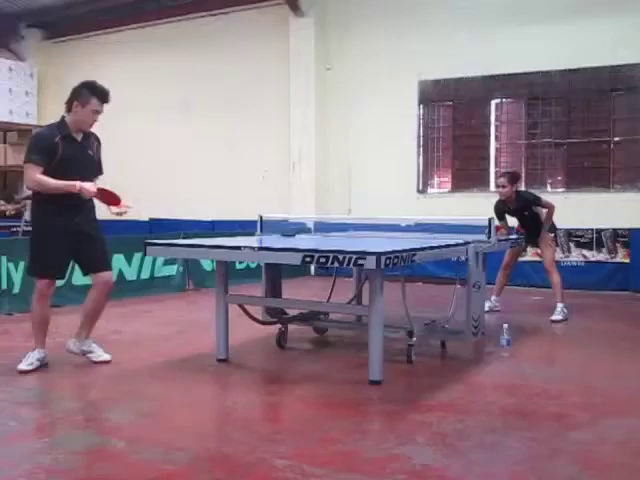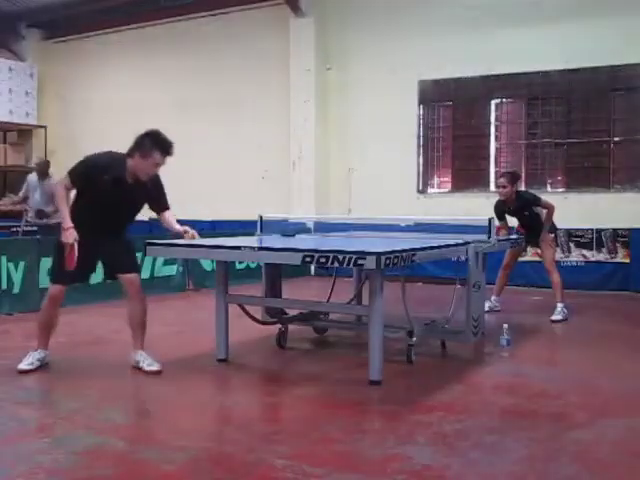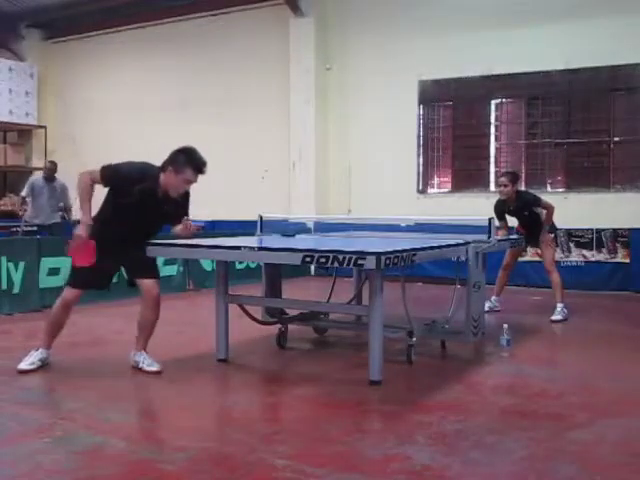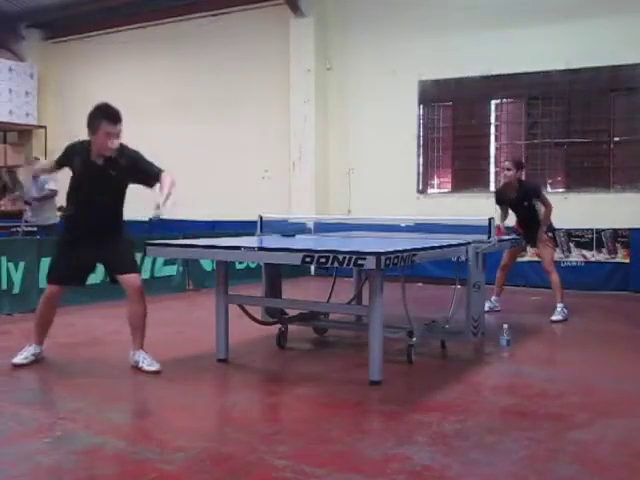
dt=0.7s
person 1, frame 1
left shoulder: (93, 142)
right shoulder: (45, 137)
right elbow: (32, 180)
right wrist: (75, 187)
left hip: (85, 222)
right hip: (51, 224)
left knee: (105, 280)
right knee: (44, 287)
left ankle: (81, 340)
right ankle: (39, 350)
person 1, frame 2
left shoulder: (151, 183)
right shoulder: (98, 165)
left elbow: (163, 212)
right elbow: (61, 187)
left wrist: (178, 228)
right wrist: (68, 226)
left hip: (114, 236)
right hip: (78, 234)
left knee: (134, 286)
right knee: (55, 293)
left ankle: (139, 353)
right ankle: (40, 351)
person 1, frame 3
left shoulder: (180, 197)
right shoulder: (134, 173)
left elbow: (176, 226)
right elbow: (87, 176)
left wrist: (185, 229)
right wrist: (84, 220)
left hip: (137, 245)
right hip: (101, 240)
left knee: (152, 294)
right knee: (69, 297)
left ankle: (139, 353)
right ankle: (43, 350)
person 1, frame 4
left shoulder: (128, 158)
right shoulder: (75, 151)
left elbow: (165, 178)
right elbow: (55, 166)
left wrist: (162, 199)
right wrist: (31, 171)
left hip: (112, 236)
right hip: (75, 236)
left knee: (135, 287)
right knee: (52, 292)
left ankle: (138, 352)
right ankle: (36, 346)
person 2, frame 1
left shoulder: (526, 197)
right shoulder: (499, 206)
left elbow: (551, 207)
right elbow: (504, 229)
left wrist: (544, 232)
right wrist: (499, 231)
left hip: (543, 230)
right hip: (524, 231)
left knee: (550, 266)
right knee: (506, 265)
left ankle: (561, 307)
right ankle: (494, 301)
person 2, frame 2
left shoulder: (525, 197)
right shoulder: (499, 206)
left elbow: (550, 207)
right elbow: (504, 229)
left wrist: (544, 232)
right wrist: (501, 232)
left hip: (543, 230)
right hip: (524, 231)
left knee: (550, 267)
right knee: (505, 265)
left ankle: (561, 307)
right ankle: (494, 301)
person 2, frame 3
left shoulder: (526, 197)
right shoulder: (499, 206)
left elbow: (550, 208)
right elbow: (504, 228)
left wrist: (544, 232)
right wrist: (501, 233)
left hip: (543, 229)
right hip: (524, 230)
left knee: (550, 267)
right knee: (506, 265)
left ankle: (561, 307)
right ankle: (494, 301)
person 2, frame 4
left shoulder: (529, 188)
right shoulder: (500, 193)
left elbow: (548, 206)
left wrist: (542, 230)
right wrist: (501, 223)
left hip: (541, 228)
right hip: (521, 229)
left knee: (548, 267)
right knee: (504, 265)
left ankle: (561, 308)
right ankle: (494, 301)
